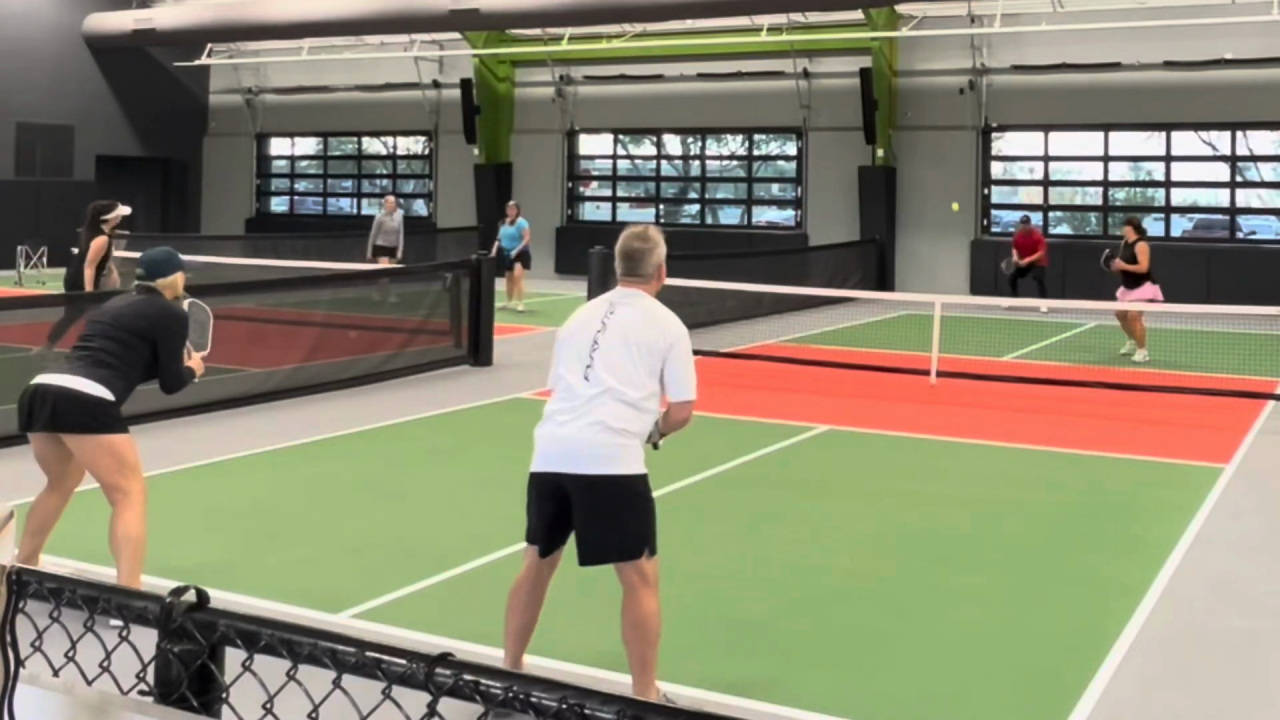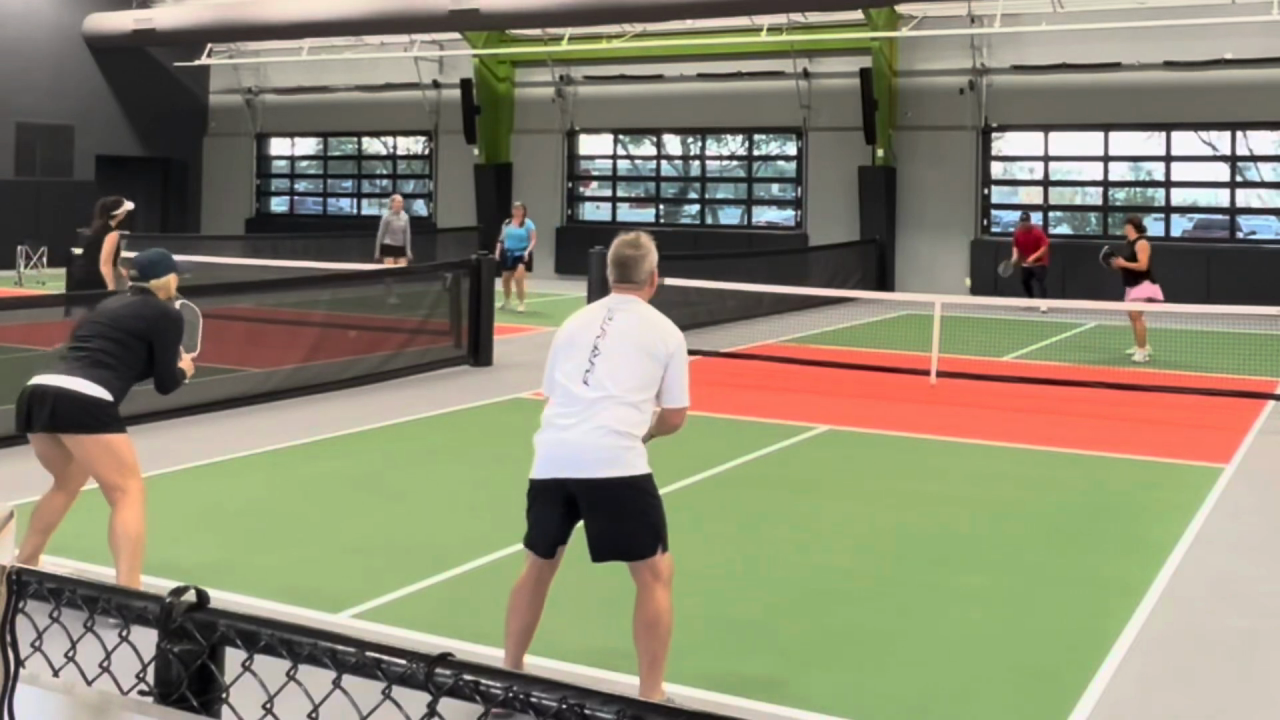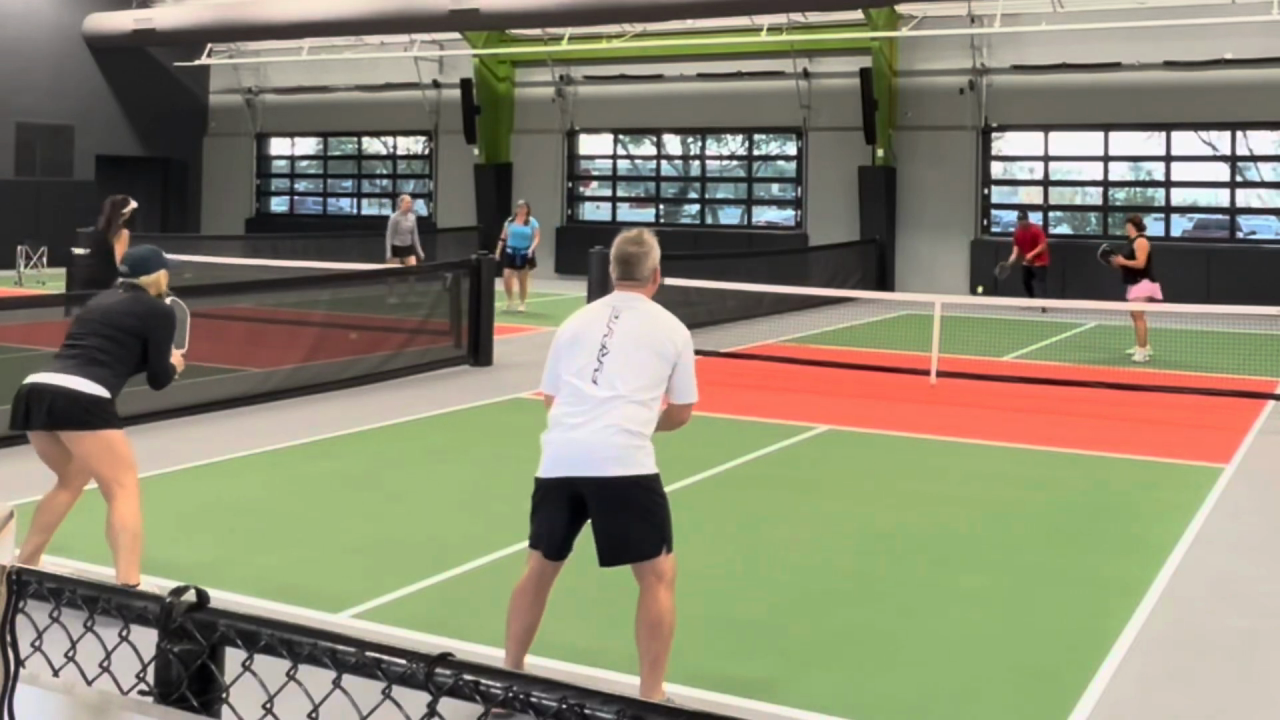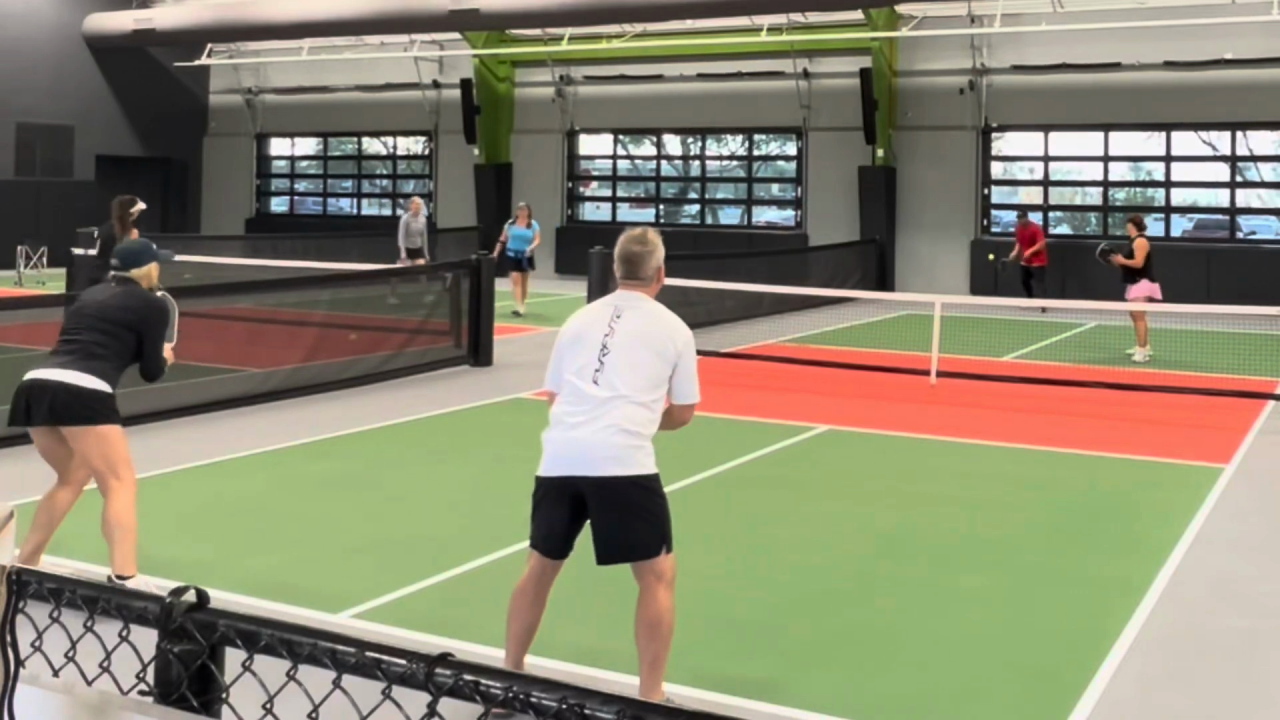
dt=0.2s
person 1, frame 1
left shoulder: (581, 316)
right shoulder: (668, 326)
right elbow: (682, 412)
right wrist: (649, 430)
left hip: (550, 454)
right hip: (611, 460)
left knee: (537, 562)
right knee: (640, 577)
left ankle: (509, 673)
right ankle: (645, 698)
person 1, frame 2
left shoulder: (574, 323)
right shoulder: (665, 332)
right elbow: (673, 418)
left hip: (552, 459)
right hip: (616, 464)
left knee: (540, 565)
right knee: (654, 575)
left ankle: (509, 677)
right ankle: (651, 697)
person 1, frame 3
left shoulder: (575, 322)
right shoulder: (671, 329)
right elbow: (680, 413)
left hip: (559, 459)
right hip: (624, 464)
left knee: (540, 567)
right knee: (658, 576)
right ankle: (650, 699)
person 1, frame 4
left shoulder: (579, 319)
right shoulder: (673, 329)
right elbow: (682, 413)
left hip: (560, 459)
right hip: (623, 464)
left knee: (541, 566)
right knee: (657, 576)
right ankle: (650, 700)
person 2, frame 1
left shoulder: (117, 303)
right shoulder: (171, 314)
right elbow: (170, 384)
left wrist: (174, 360)
right wrist: (192, 369)
left hip: (40, 392)
right hip: (85, 402)
left knee: (61, 483)
right knee: (129, 494)
person 2, frame 2
left shoulder: (110, 304)
right shoulder: (166, 315)
right elbow: (165, 384)
left wrist: (165, 361)
right wrist: (184, 370)
left hip: (37, 392)
right hip: (83, 402)
left knee: (68, 482)
right knee: (128, 493)
left ankle: (22, 570)
person 2, frame 3
left shoulder: (101, 300)
right shoulder: (158, 311)
right elbow: (158, 379)
left wrist: (158, 359)
right wrist: (174, 365)
left hip: (34, 390)
right hip: (80, 399)
left knee: (72, 479)
right knee: (123, 489)
left ankle: (23, 569)
right ankle: (127, 590)
person 2, frame 4
left shoulder: (92, 293)
right shoulder: (152, 304)
right elbow: (151, 372)
left wrist: (148, 352)
right wrist: (164, 358)
left hip: (35, 386)
right hip: (82, 393)
left knee: (74, 476)
right knee: (120, 484)
left ankle: (23, 569)
right ankle: (125, 580)
